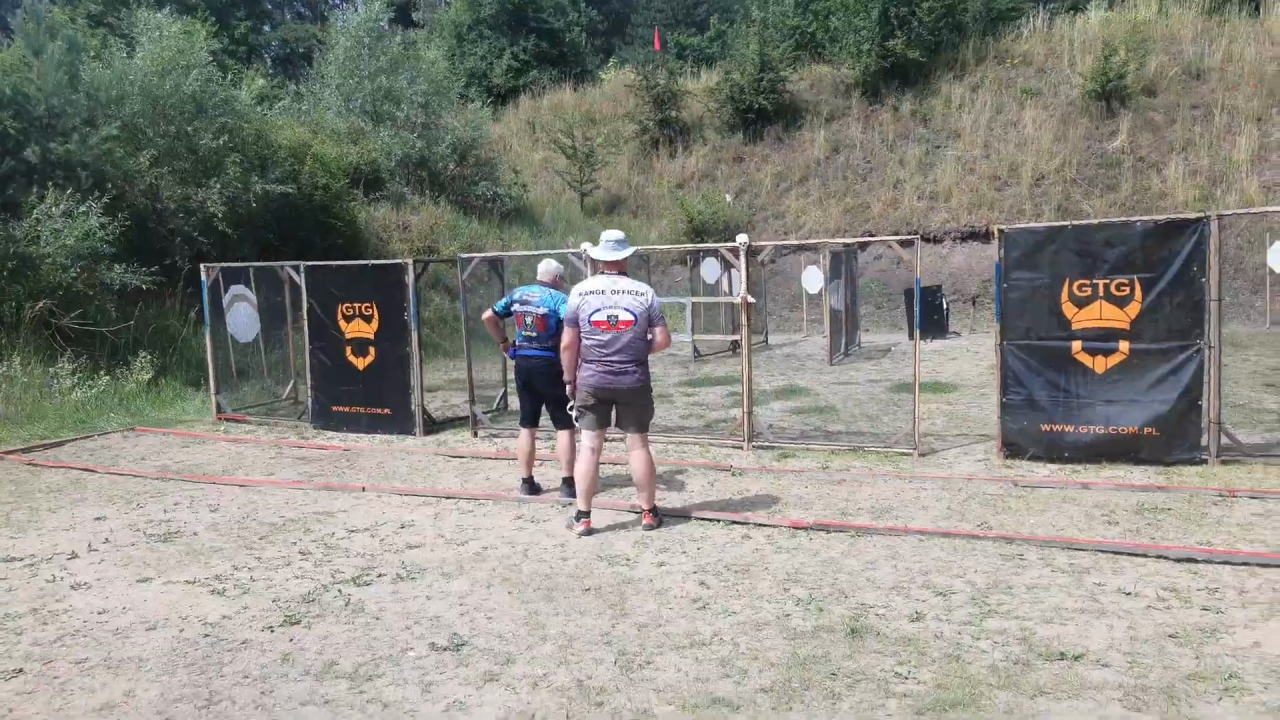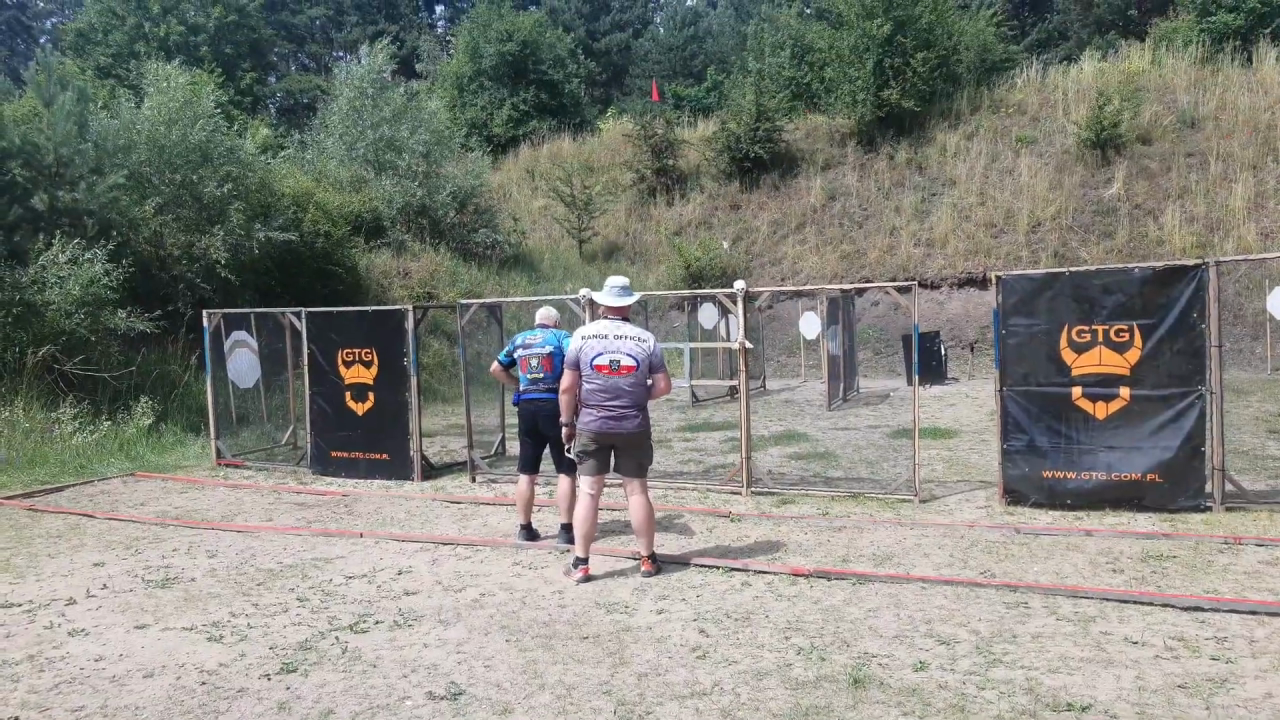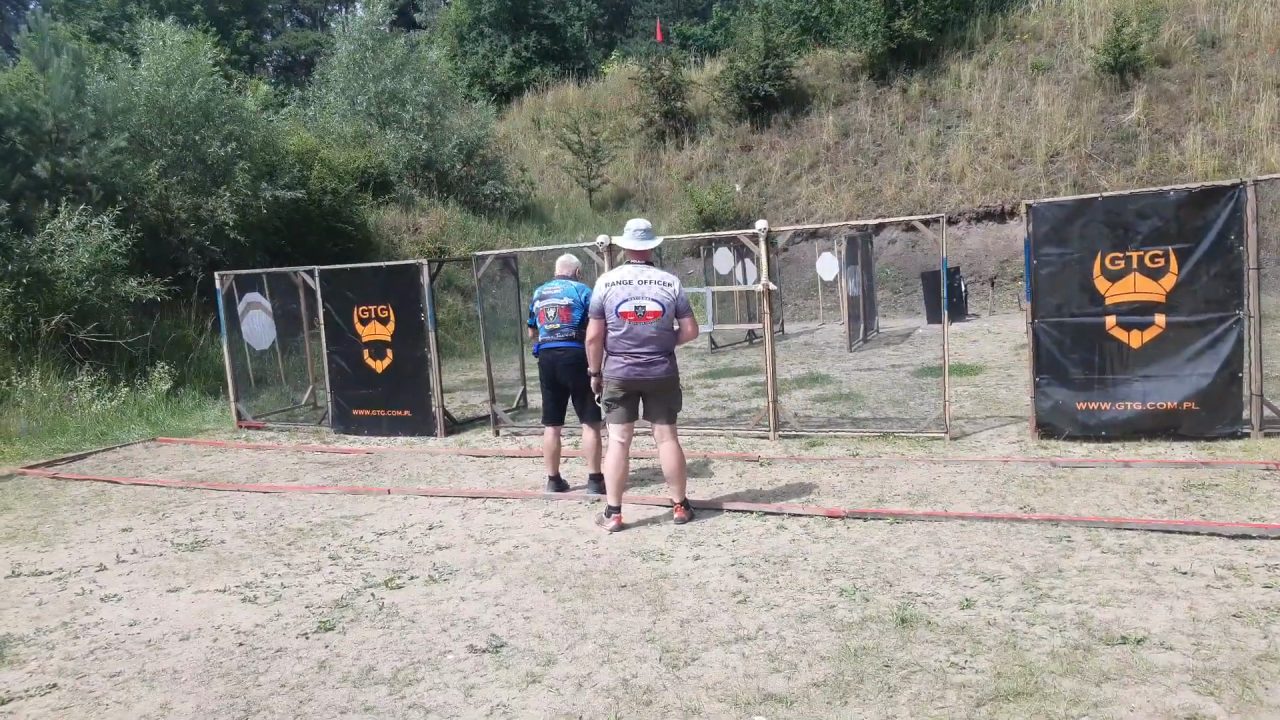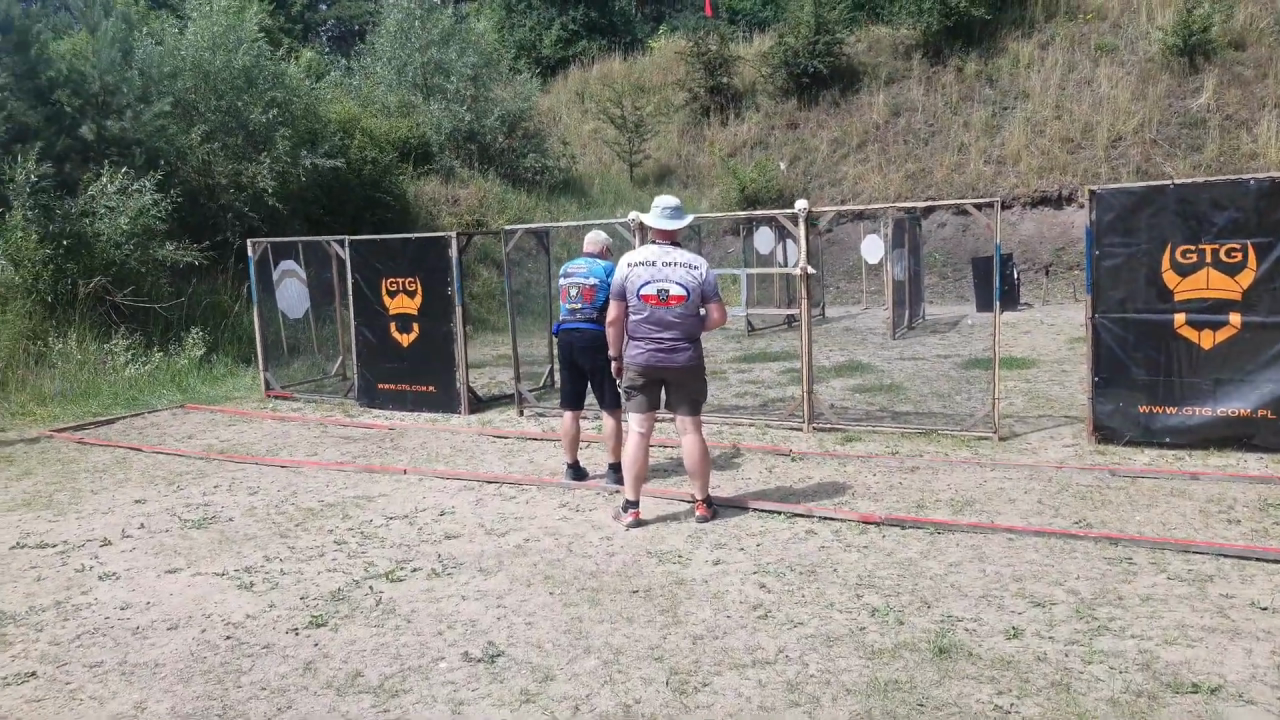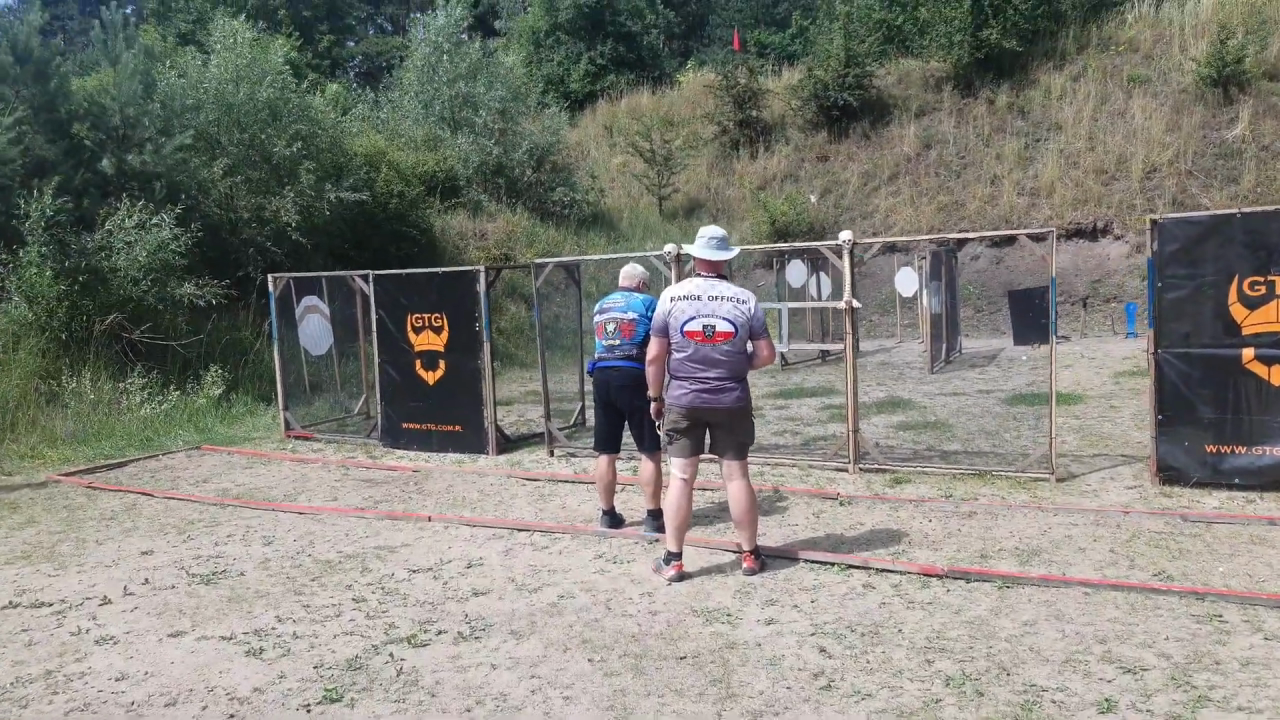
dt=0.7s
person 1, frame 1
left shoulder: (580, 291)
right shoulder: (644, 292)
left elbow: (568, 344)
right elbow: (662, 340)
left wrist: (570, 379)
left hip: (592, 381)
right hip: (633, 381)
left knee: (589, 447)
right knee: (638, 446)
left ankle: (582, 517)
right ankle: (649, 513)
person 1, frame 2
left shoulder: (583, 335)
right shoulder: (646, 339)
left elbow: (567, 387)
right elbow: (663, 386)
left wrist: (566, 422)
left hip: (592, 425)
right hip: (633, 426)
left knee: (588, 492)
right knee: (637, 491)
left ankle: (580, 564)
right ankle: (648, 559)
person 1, frame 3
left shoulder: (606, 282)
right shoulder: (670, 282)
left elbow: (593, 336)
right elbow: (690, 330)
left wrist: (595, 372)
left hip: (618, 372)
right hip: (661, 372)
left knee: (618, 440)
right knee: (667, 437)
left ankle: (613, 513)
right ankle: (680, 506)
person 1, frame 4
left shoulder: (629, 261)
right shoulder: (698, 265)
left elbow: (613, 318)
right elbow: (718, 317)
left wrist: (615, 355)
left hip: (640, 359)
right hip: (685, 360)
left knee: (638, 431)
right knee: (690, 430)
left ankle: (631, 508)
right ankle: (702, 503)
person 1, frame 5
left shoulder: (672, 295)
right shoulder: (745, 299)
left elbow: (654, 356)
right elbow: (766, 355)
left wrist: (655, 397)
left hip: (683, 400)
right hip: (731, 401)
left knee: (680, 477)
right knee: (737, 476)
left ankle: (673, 560)
right ankle: (750, 555)
person 2, frame 1
left shoulder: (517, 294)
right shoulder: (558, 298)
left elbow: (488, 317)
left wrist: (503, 341)
left hip: (523, 364)
right hip: (549, 365)
left knee: (527, 426)
right knee: (565, 426)
left ankle: (527, 482)
right ankle: (568, 484)
person 2, frame 2
left shoulder: (518, 340)
right shoulder: (560, 336)
left elbow: (496, 369)
left hip: (526, 407)
right hip: (554, 407)
left knee: (526, 472)
right knee: (566, 471)
left ankle: (525, 528)
right ankle: (566, 530)
person 2, frame 3
left shoulder: (538, 294)
right shoulder: (580, 289)
left elbow: (532, 332)
left hip: (546, 358)
right hip: (574, 357)
left knee: (552, 425)
right knee: (590, 422)
left ankle: (553, 480)
right ankle: (595, 480)
person 2, frame 4
left shoulder: (565, 269)
right shoulder: (607, 268)
left hip: (566, 338)
right hip: (595, 339)
left knee: (570, 409)
right knee: (611, 409)
left ankle: (572, 467)
right ankle: (614, 470)
person 2, frame 5
left shoulder: (600, 306)
right shoulder: (646, 302)
left hip: (602, 377)
right hip: (633, 377)
left knee: (606, 453)
right knee: (650, 452)
left ankle: (608, 514)
right ankle: (653, 517)
